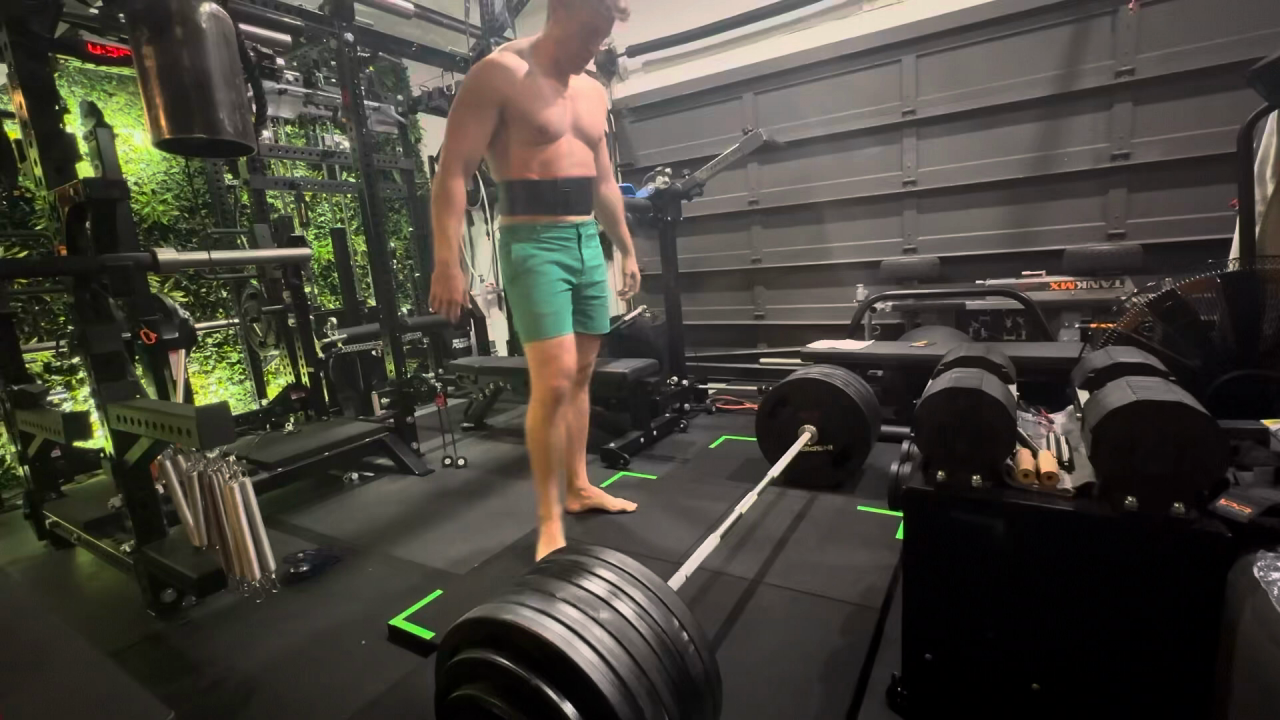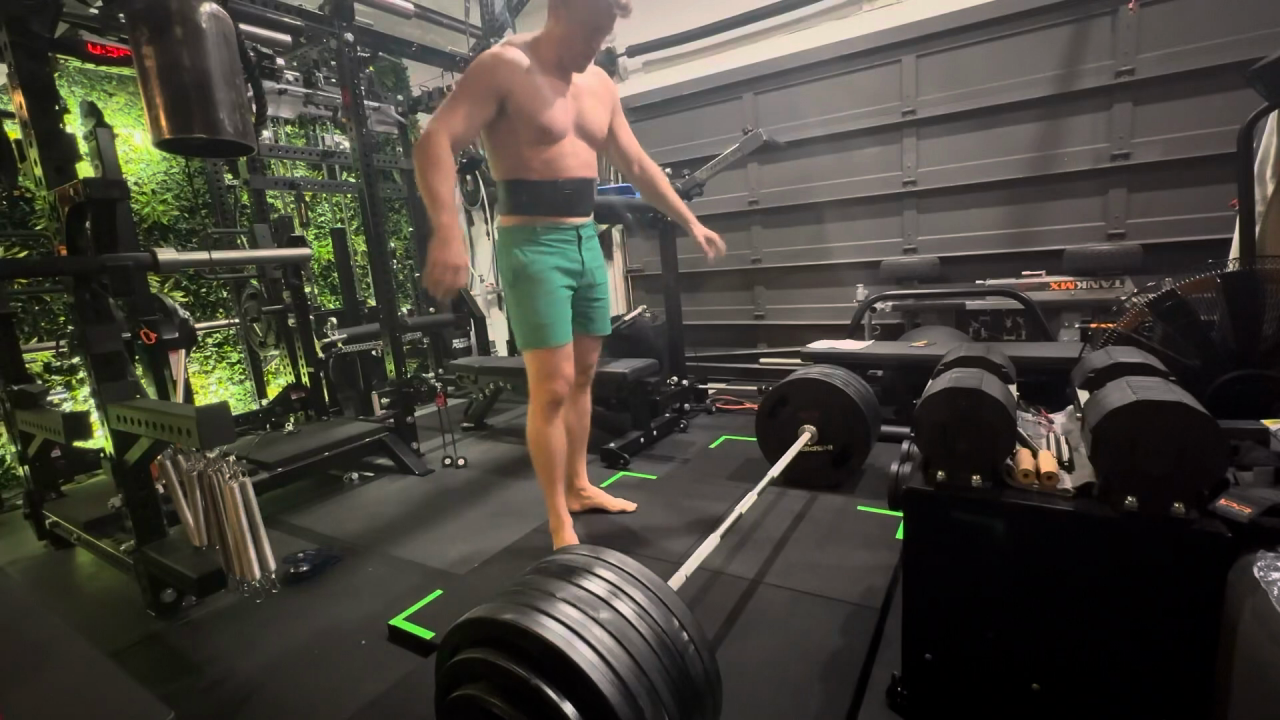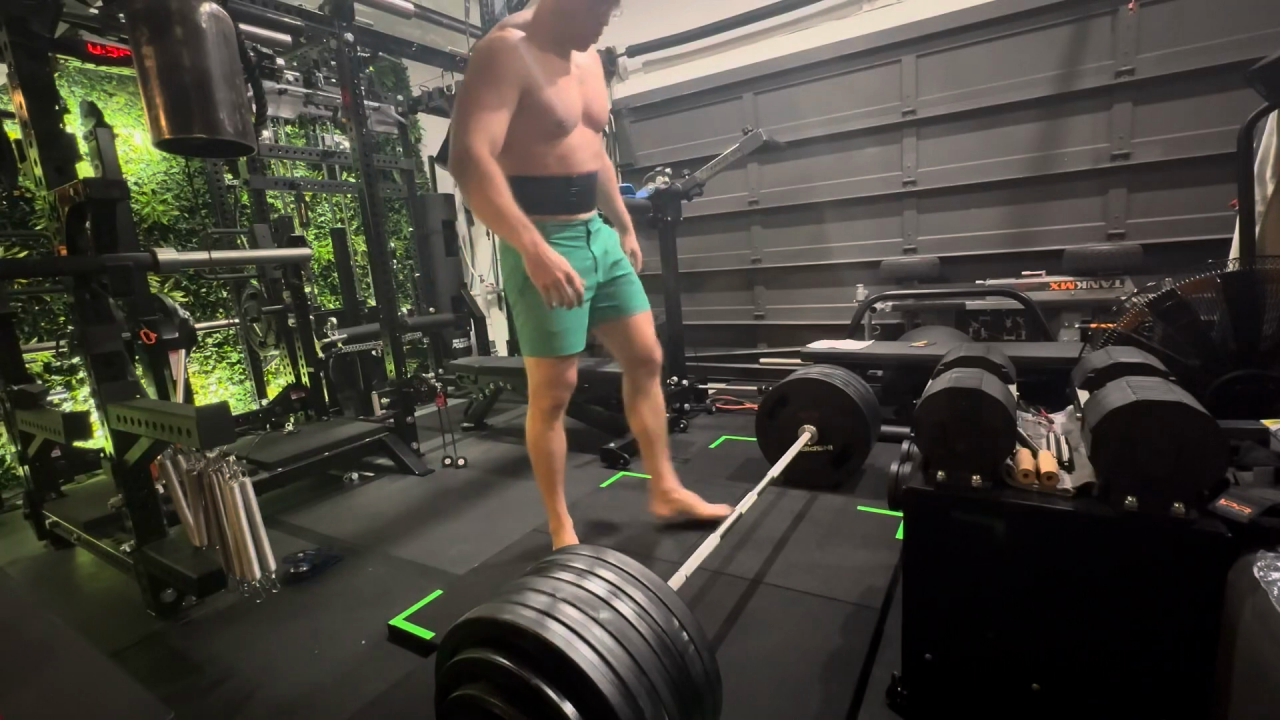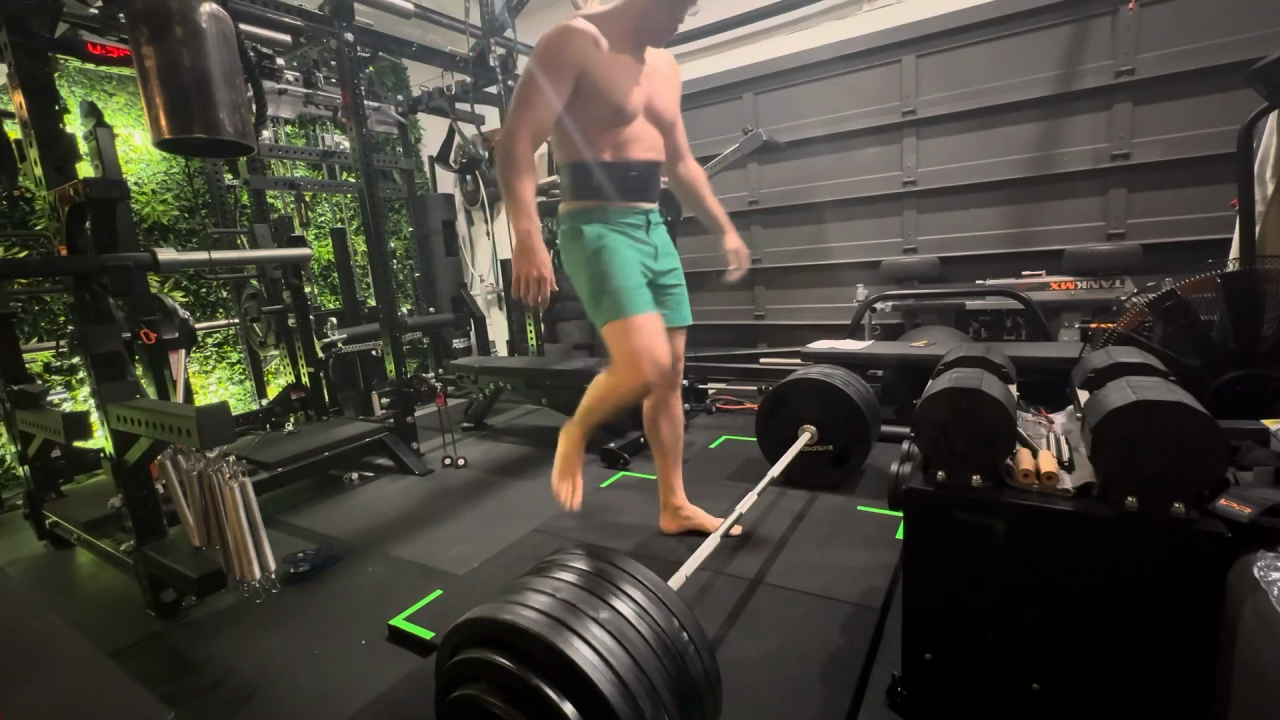
dt=0.5s
person 1, frame 1
left shoulder: (593, 90)
right shoulder: (500, 75)
right elbow: (454, 170)
left wrist: (627, 248)
right wrist: (447, 263)
left hip: (586, 242)
right hip: (532, 243)
left knee: (580, 375)
right knee: (554, 379)
left ankle: (579, 486)
right ankle: (550, 518)
person 1, frame 2
left shoulder: (598, 85)
right shoulder: (503, 68)
left elbow: (637, 164)
right elbow: (436, 143)
left wrist: (689, 221)
right wrist: (448, 231)
left hip: (585, 242)
right hip: (532, 246)
left knee: (582, 377)
right knee: (552, 389)
left ankle: (578, 486)
right ankle: (561, 527)
person 1, frame 3
left shoulder: (589, 61)
right shoulder: (505, 54)
right elbow: (470, 159)
left wrist: (624, 226)
right wrist: (533, 248)
left hip: (597, 237)
right hip: (544, 246)
left knee: (646, 361)
right knee: (553, 391)
left ankle: (668, 492)
right ankle: (561, 530)
person 1, frame 4
left shoulder: (664, 66)
right shoulder: (574, 43)
left elbow: (681, 162)
right elbow: (517, 143)
left wrist: (725, 229)
right wrist: (528, 239)
left hip: (654, 228)
right hip: (597, 228)
left knee: (669, 374)
right knee: (646, 366)
left ankle: (675, 506)
right ankle: (579, 430)
